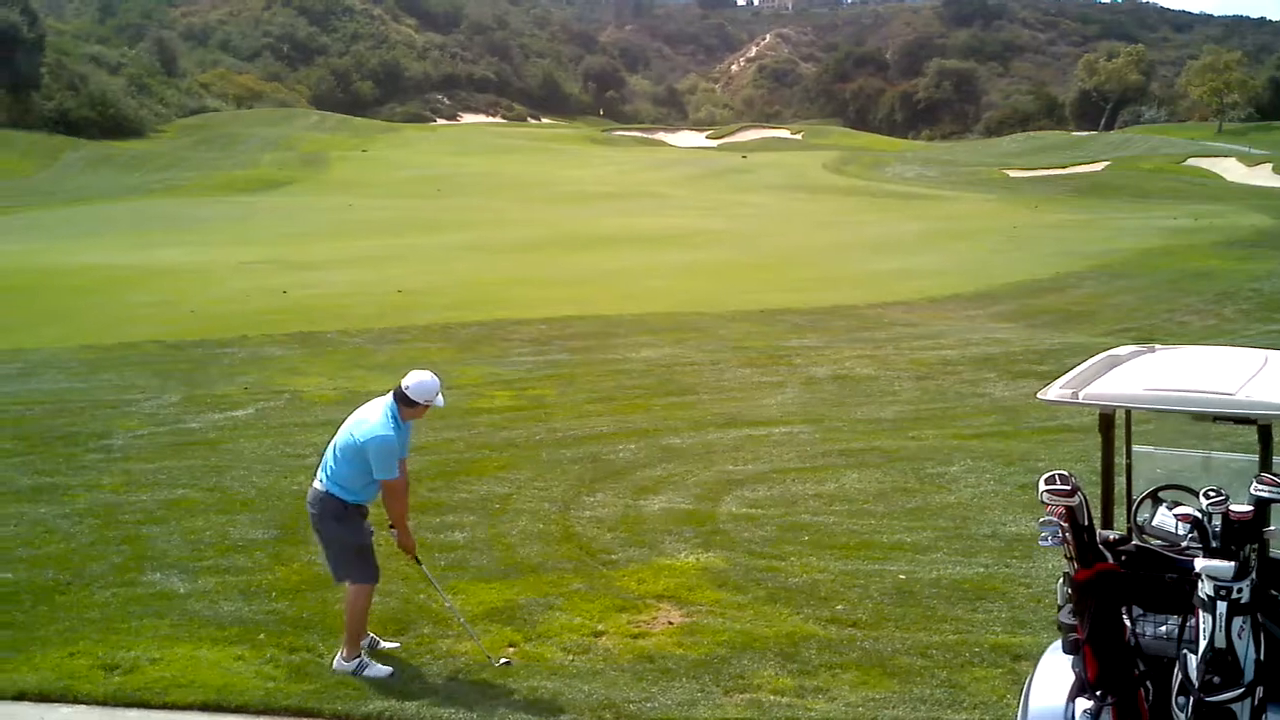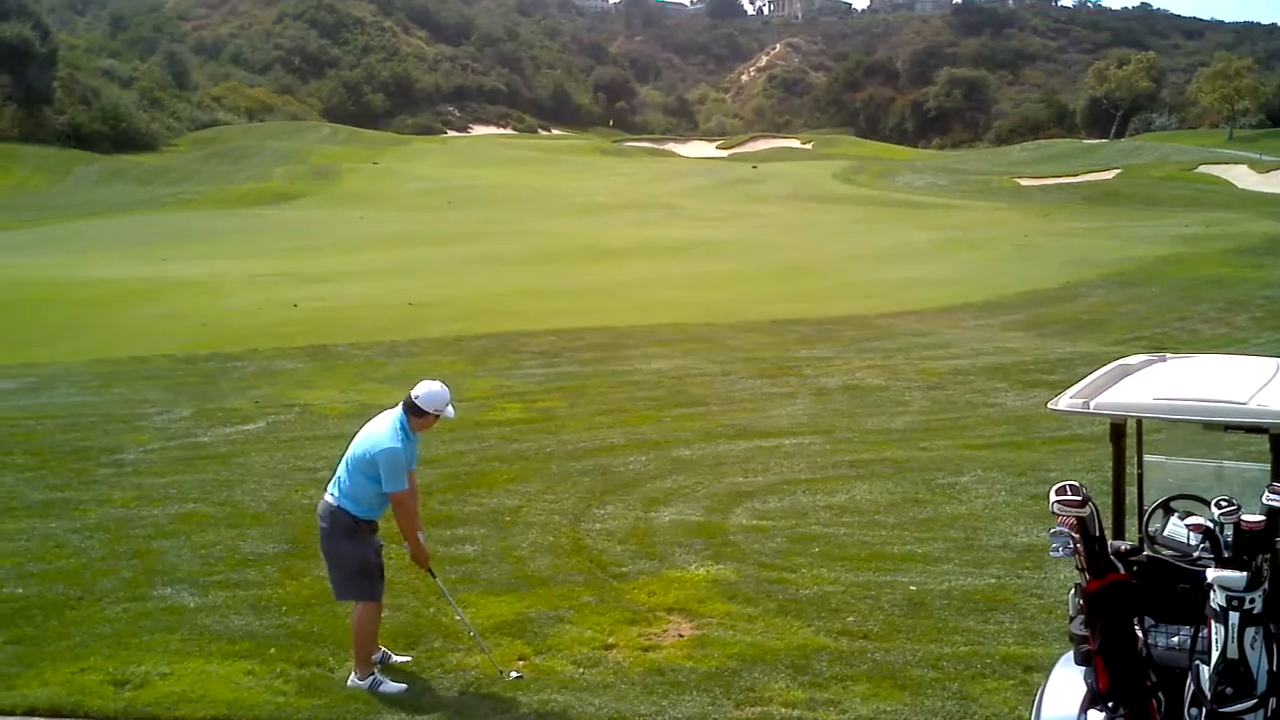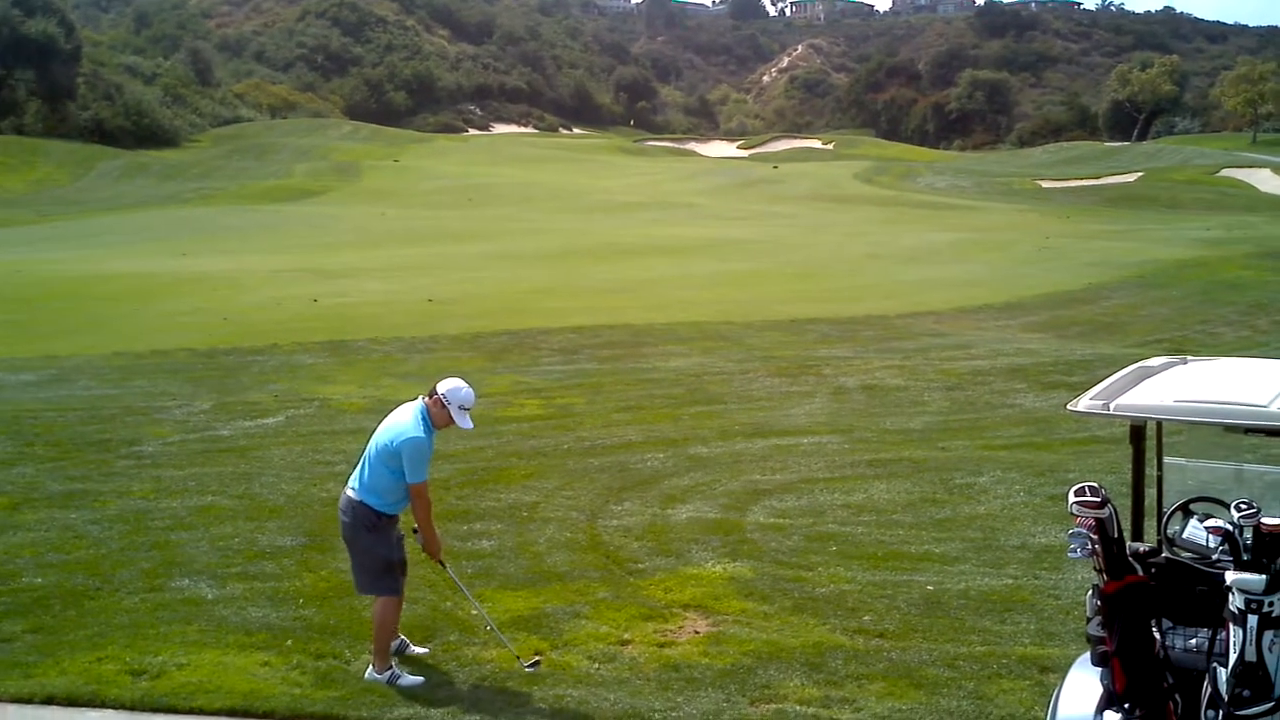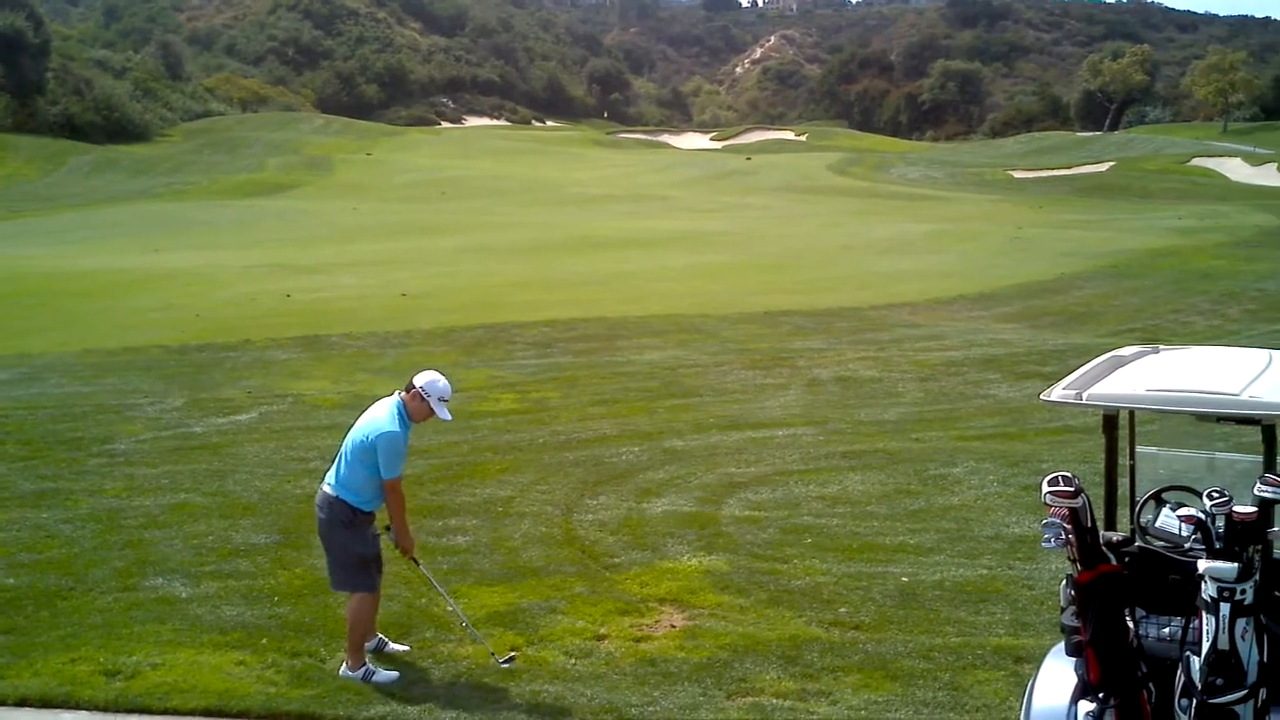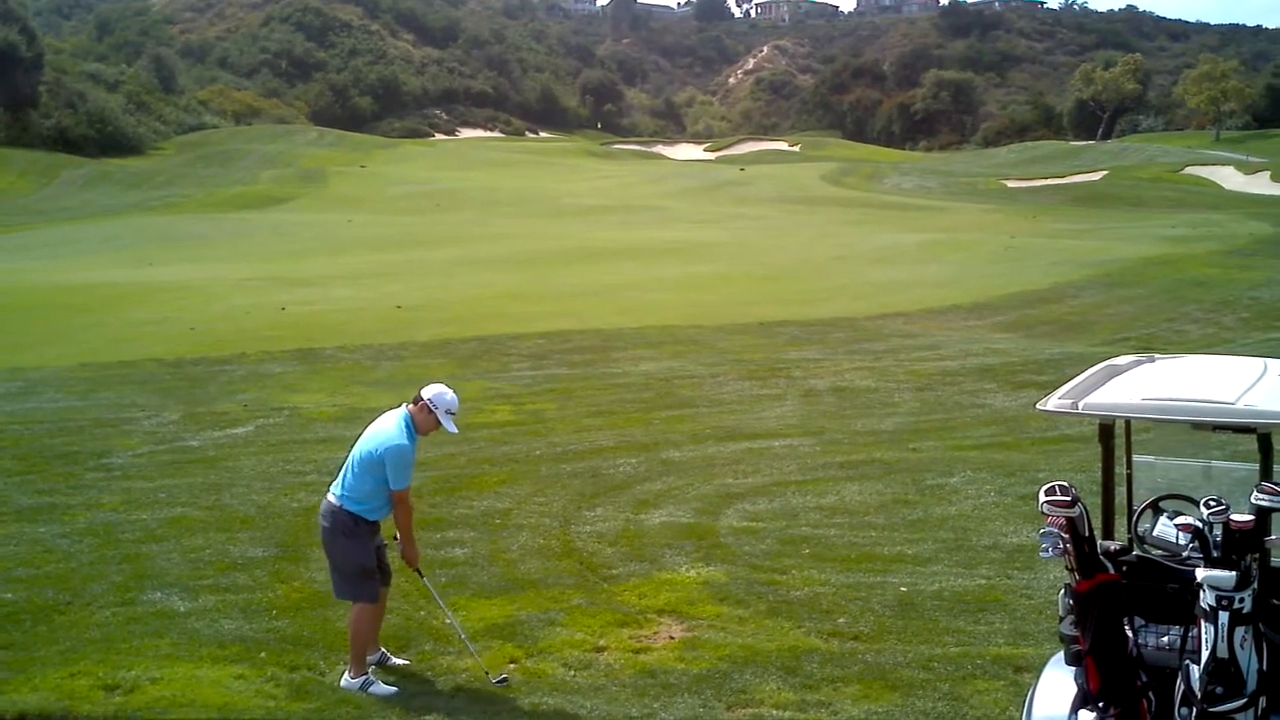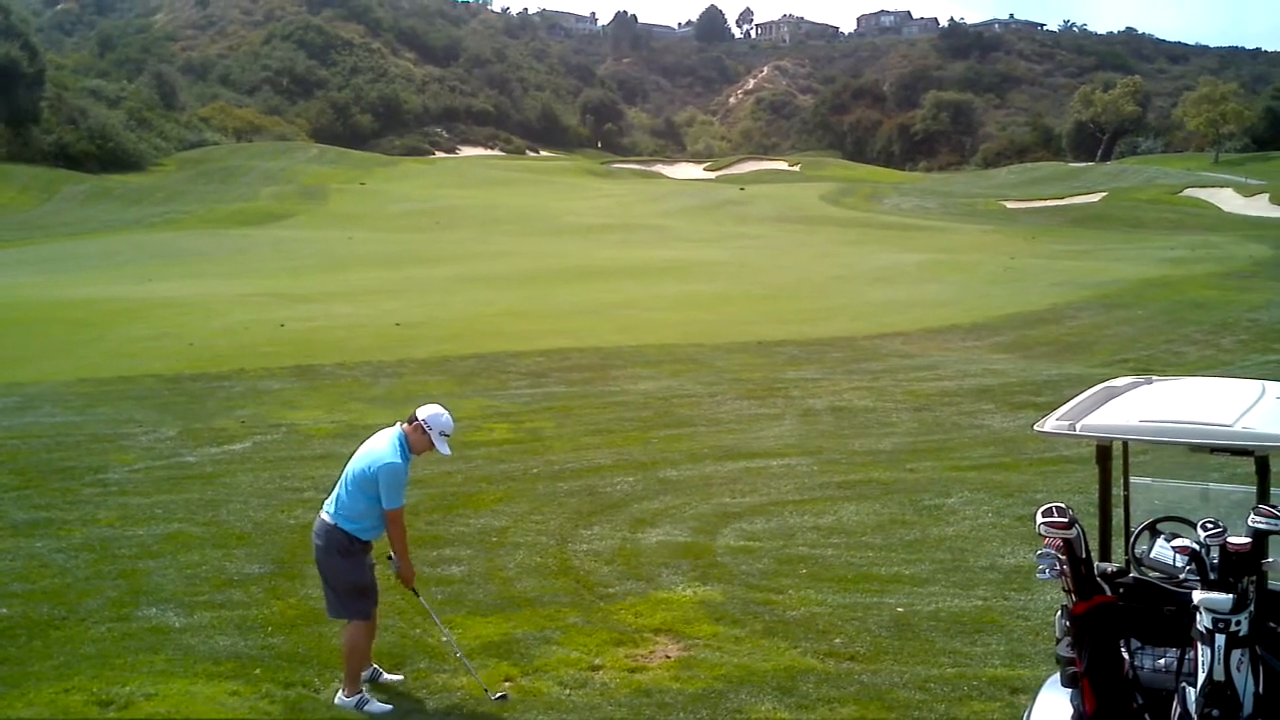
dt=0.7s
person 1, frame 1
left shoulder: (391, 410)
right shoulder: (382, 435)
left elbow: (401, 473)
right elbow: (391, 491)
left wrist: (403, 524)
right wrist: (404, 534)
left hip: (346, 500)
right hip: (333, 505)
left knee: (364, 571)
right knee: (363, 577)
left ankle: (360, 635)
right ankle: (349, 655)
person 1, frame 2
left shoulder: (401, 424)
right shoulder: (391, 446)
left elbow: (410, 485)
right elbow: (400, 504)
left wrist: (419, 534)
right wrist: (416, 547)
left hip: (355, 515)
right hip: (343, 520)
left knee: (373, 587)
right knee: (368, 595)
left ankle: (371, 651)
right ankle: (362, 673)
person 1, frame 3
left shoulder: (414, 410)
right shoulder: (415, 437)
left elbow: (418, 489)
right elbow: (419, 496)
left wrist: (426, 530)
right wrist: (430, 538)
left hip: (376, 508)
right hip: (365, 514)
left knee: (397, 576)
right knee: (386, 589)
left ankle: (390, 639)
right ankle: (380, 666)
person 1, frame 4
left shoulder: (390, 406)
right shoulder: (391, 431)
left elbow: (389, 485)
right elbow: (392, 491)
left wrist: (397, 527)
right wrist: (403, 534)
left hip: (352, 506)
right hip: (342, 511)
left knee: (373, 575)
right knee: (362, 587)
left ankle: (369, 637)
right ankle: (354, 664)
person 1, frame 5
left shoulder: (396, 418)
right shoulder: (399, 444)
left elbow: (397, 497)
right elbow: (401, 503)
left wrist: (403, 537)
right wrist: (409, 545)
left hip: (358, 516)
right hip: (346, 521)
left knee: (380, 585)
right knee: (366, 596)
left ankle: (372, 651)
right ankle: (356, 673)
person 1, frame 6
left shoulder: (389, 436)
right shoulder: (392, 463)
right elbow: (395, 522)
left wrist: (398, 555)
right wrist: (405, 565)
left hip: (349, 534)
right hip: (339, 539)
left knee: (368, 606)
right knee: (359, 614)
left ankle: (364, 668)
right ankle: (350, 692)
